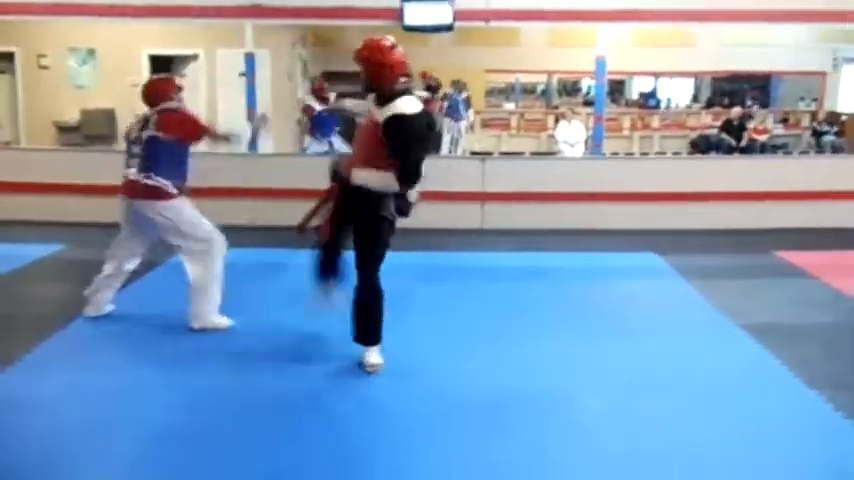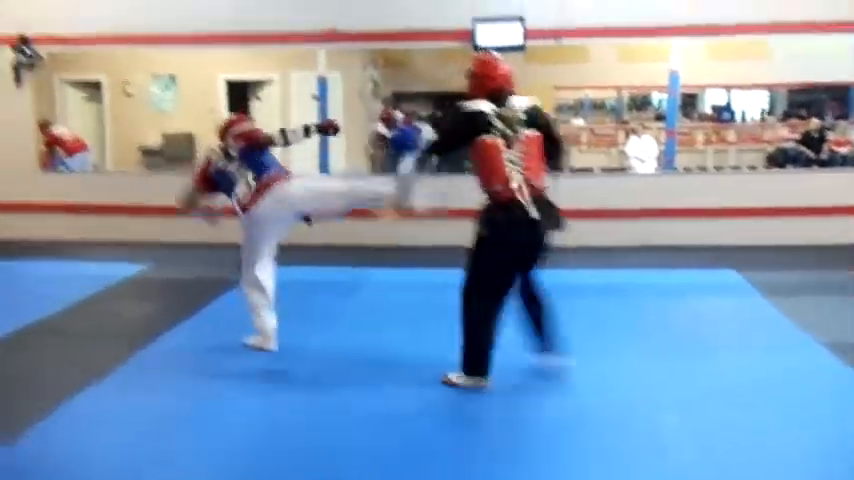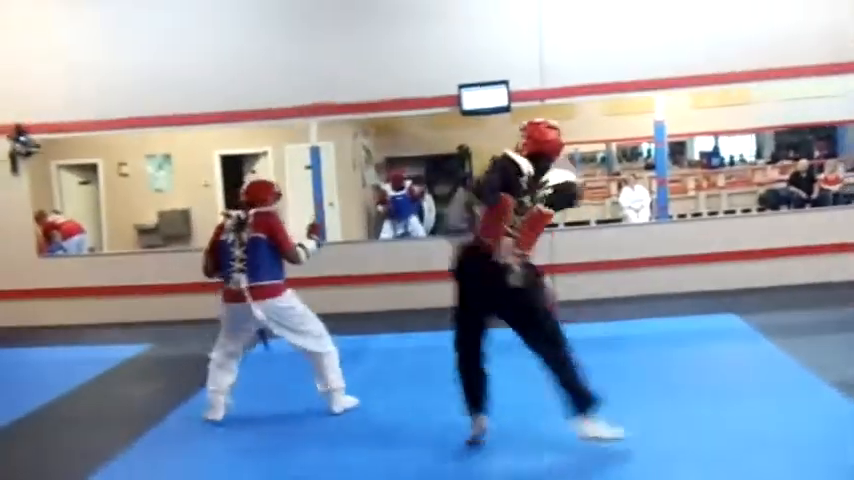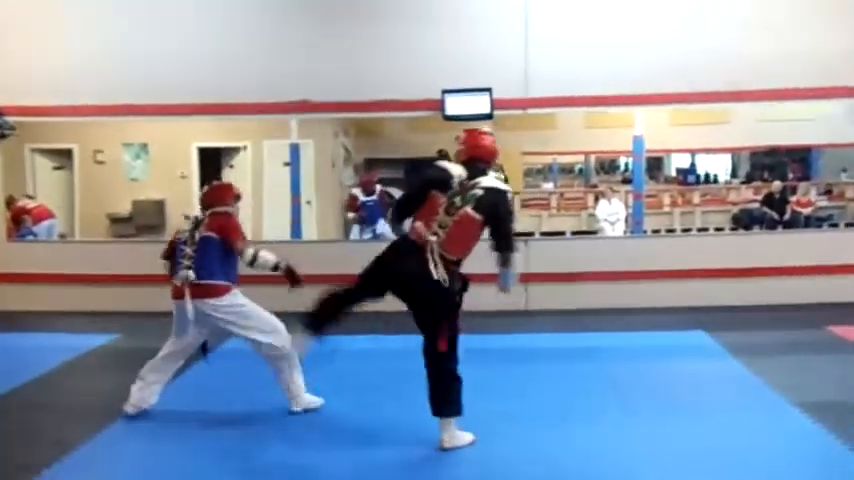
dt=0.4s
person 1, frame 1
left shoulder: (407, 120)
right shoulder: (385, 96)
left elbow: (405, 181)
left wrist: (352, 175)
left hip: (379, 202)
right hip: (355, 185)
left knee: (367, 273)
right knee: (331, 235)
left ankle: (371, 346)
right ankle: (328, 282)
person 1, frame 2
left shoulder: (470, 116)
right shoulder: (531, 111)
left elbow: (433, 154)
right elbow: (557, 156)
left hip: (504, 217)
right hip: (538, 213)
left knee: (480, 294)
right knee: (525, 283)
left ankle: (474, 373)
right ankle: (549, 350)
person 1, frame 3
left shoulder: (508, 166)
right shoulder: (561, 184)
left elbow: (479, 193)
left hip: (480, 273)
right hip: (517, 279)
left knee: (468, 345)
right knee: (552, 349)
left ankle: (477, 420)
right ankle: (587, 418)
person 1, frame 4
left shoulder: (440, 173)
right shoulder: (495, 194)
left elbow: (399, 211)
right elbow: (505, 247)
left wrist: (391, 222)
right wrist: (506, 282)
left hip: (402, 259)
right hip: (440, 280)
left knee: (352, 293)
right knee: (441, 354)
left ankle: (306, 335)
right ankle: (450, 432)
person 2, frame 1
left shoulder: (142, 122)
right shoulder: (176, 117)
right elbow: (217, 136)
left hip: (134, 197)
right hip: (161, 201)
left knee: (125, 251)
right knee: (210, 246)
left ankle: (95, 304)
right ankle: (204, 315)
person 2, frame 2
left shoulder: (212, 161)
right shoulder: (245, 137)
left elbow: (188, 201)
right elbow: (272, 139)
left wrist: (207, 210)
right wrist: (314, 128)
left hip: (257, 212)
right hip: (285, 190)
left knee: (256, 275)
right knee: (350, 192)
left ankle: (265, 337)
right ankle: (394, 192)
person 2, frame 3
left shoulder: (224, 226)
right shoulder: (268, 219)
left elbow: (209, 270)
right elbow: (295, 257)
right wrist: (313, 237)
left hip: (236, 304)
right hip: (274, 298)
left knee: (224, 354)
right knee: (319, 342)
left ankle: (215, 408)
right ankle: (337, 399)
person 2, frame 4
left shoulder: (188, 227)
right shoulder: (224, 219)
left elbow: (169, 266)
right elbow: (245, 252)
right wrist: (283, 266)
left hip: (185, 301)
right hip: (218, 299)
left knee: (173, 351)
right knee: (276, 336)
left ankle: (136, 402)
right ankle: (299, 397)
